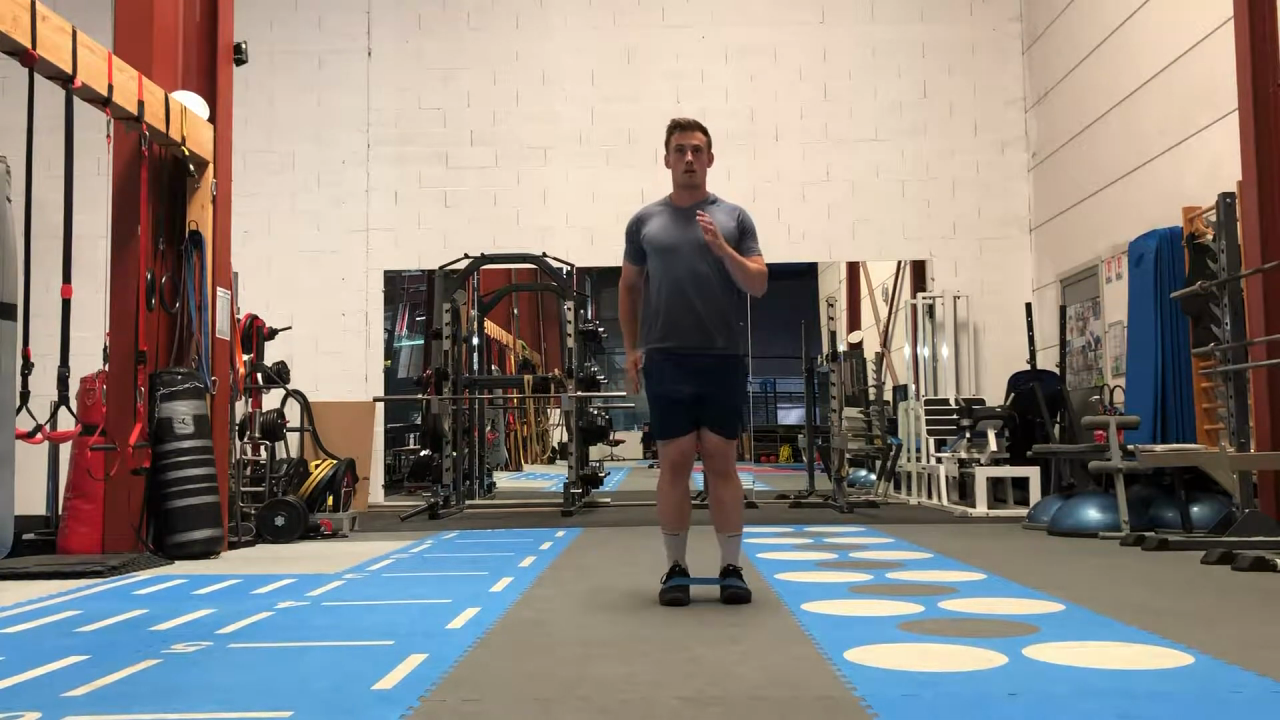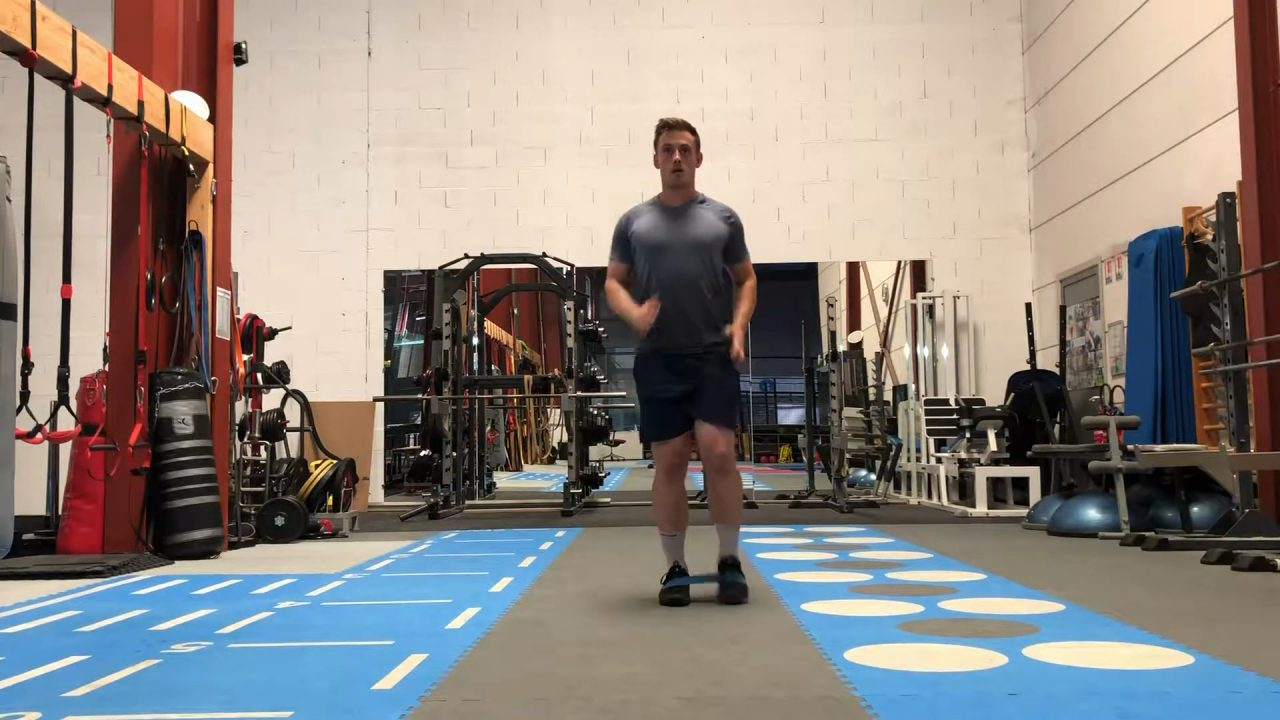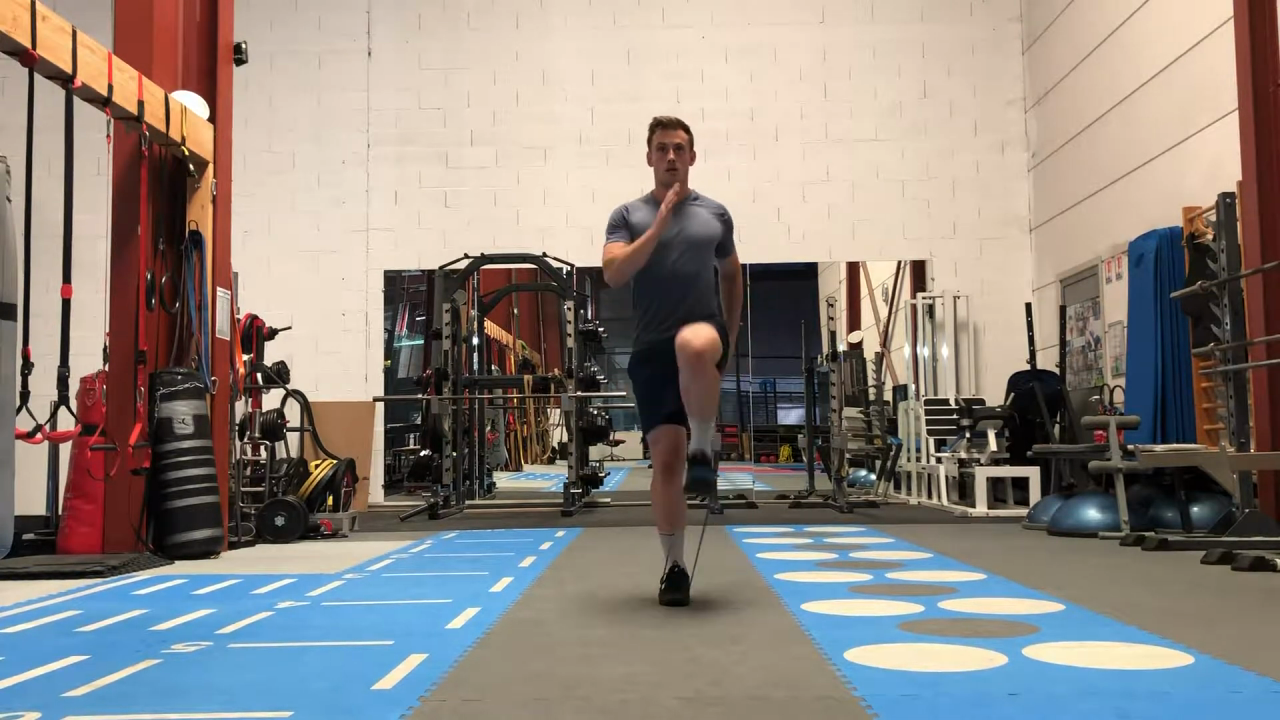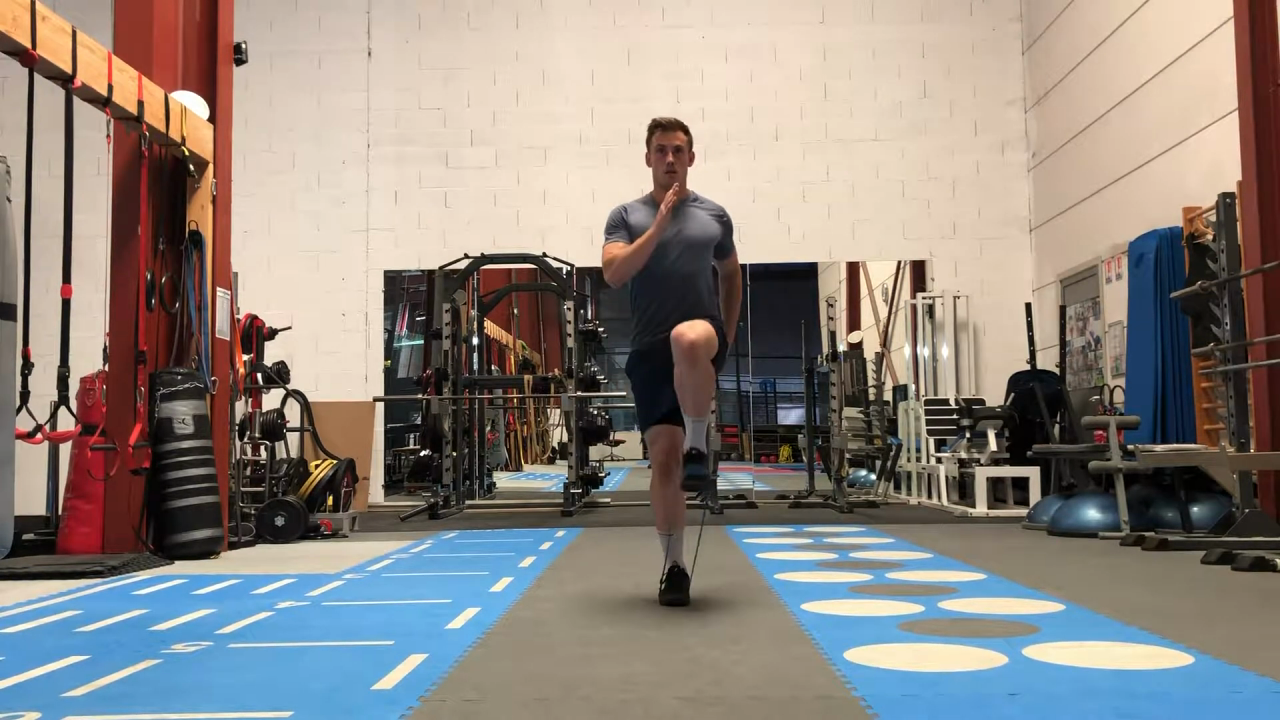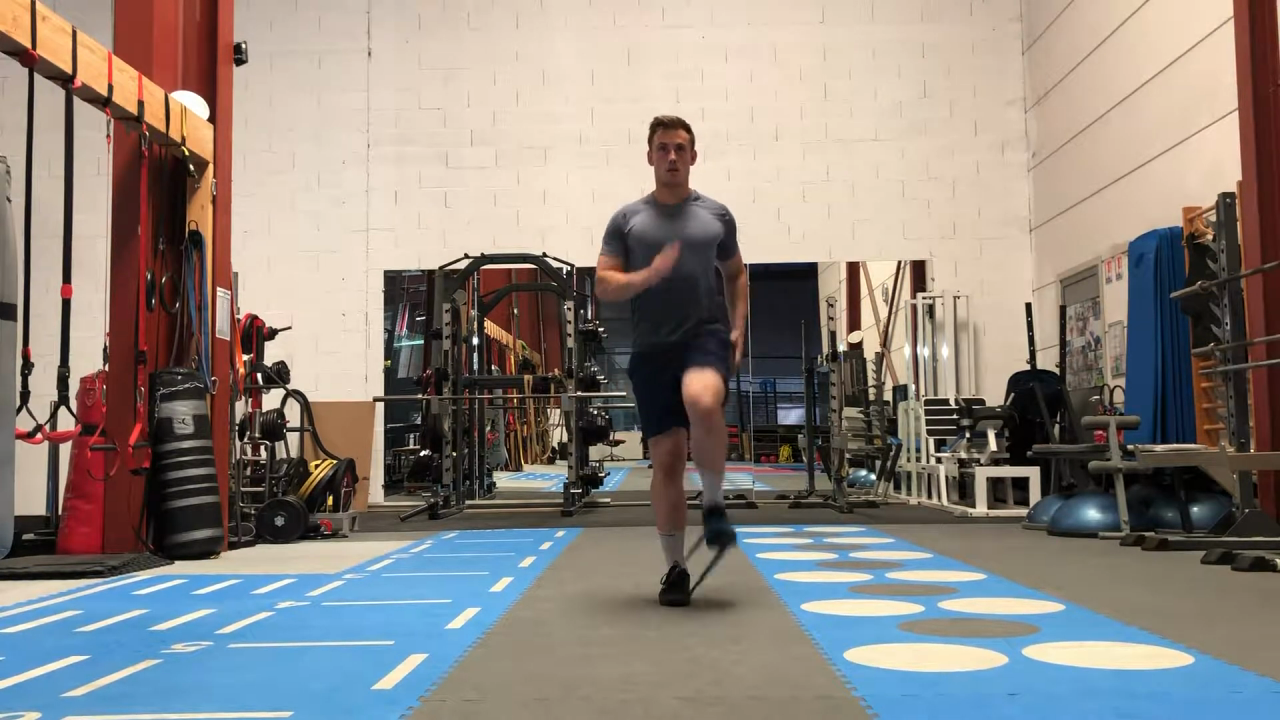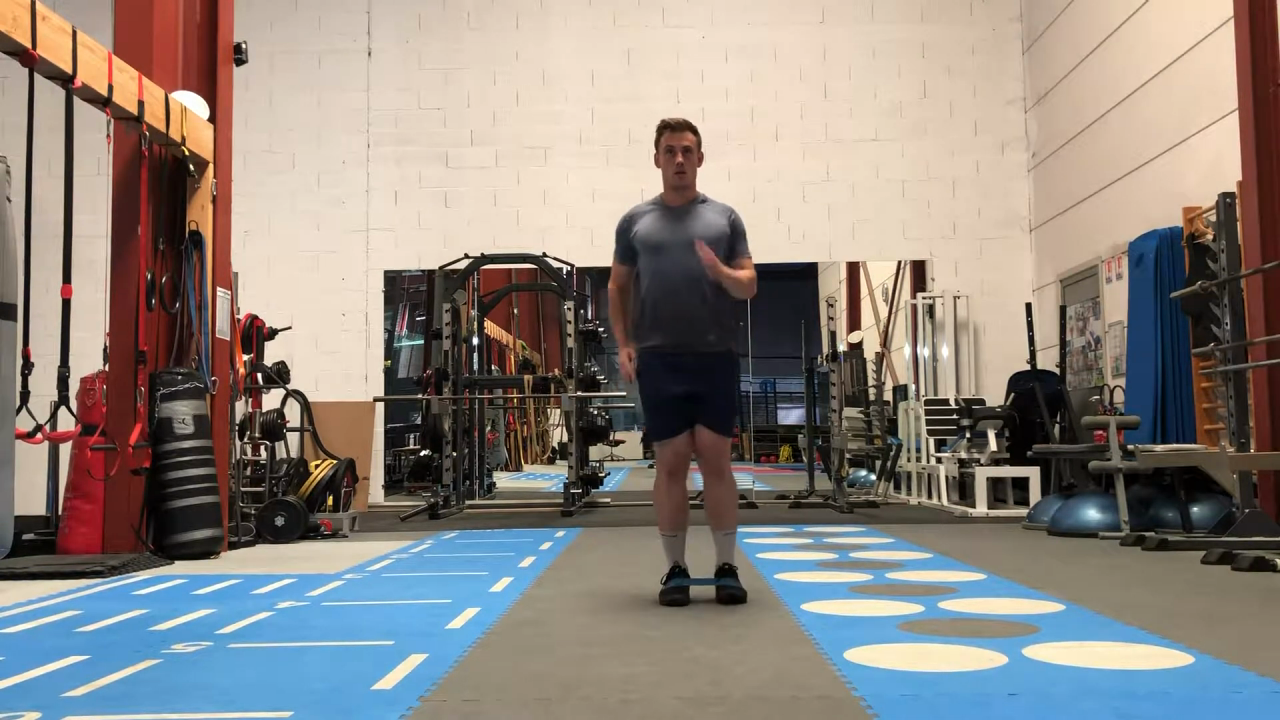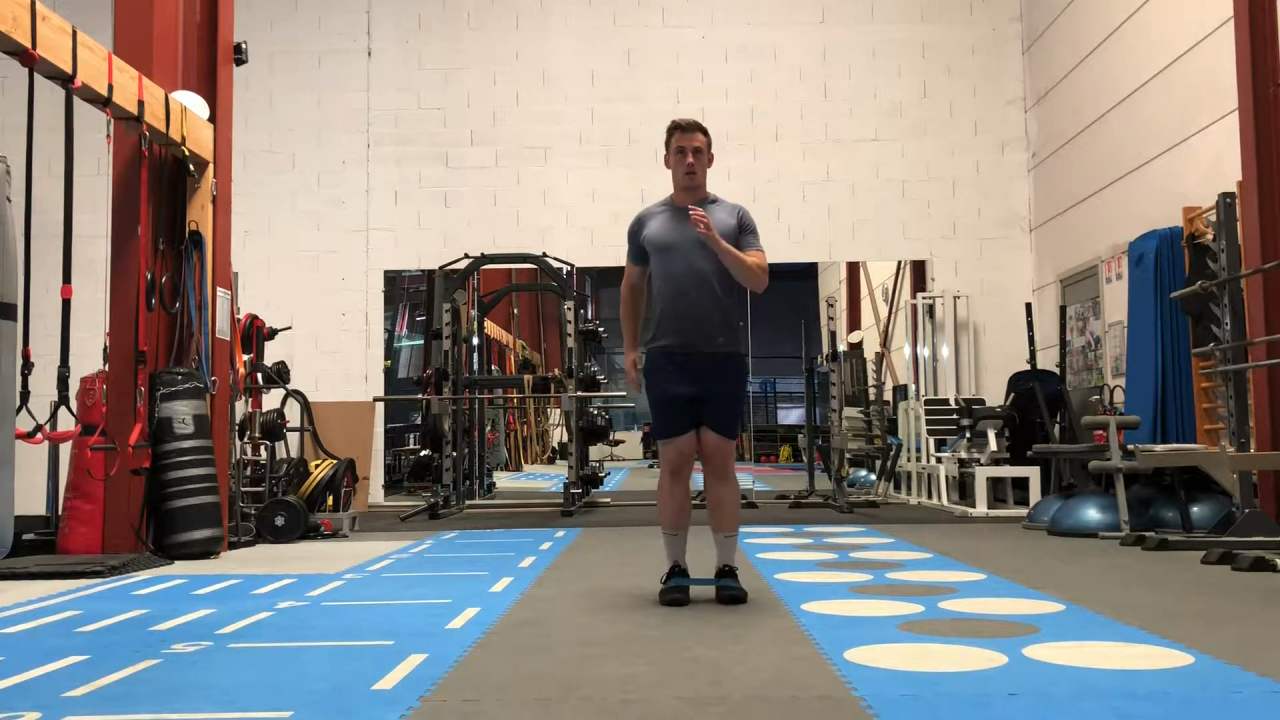
dt=0.3s
person 1, frame 1
left shoulder: (734, 217)
right shoulder: (644, 221)
left elbow: (758, 282)
right elbow: (629, 287)
left wrist: (724, 249)
right wrist: (631, 348)
left hip: (722, 358)
right hip: (666, 360)
left knee: (721, 461)
right knee: (674, 461)
left ankle: (730, 568)
right ankle: (676, 569)
person 1, frame 2
left shoulder: (723, 217)
right shoulder: (633, 221)
left elbow: (746, 278)
right elbow: (613, 282)
left wrist: (739, 325)
right wrist: (632, 312)
left hip: (712, 355)
right hip: (657, 360)
left knee: (719, 455)
right knee: (669, 463)
left ankle: (729, 561)
right ankle: (675, 568)
person 1, frame 3
left shoulder: (715, 213)
right shoulder: (628, 214)
left elbow: (732, 275)
right elbow: (613, 273)
left wrist: (730, 335)
right wrist: (659, 224)
left hip: (703, 339)
right hip: (652, 349)
left knee: (693, 343)
right knee: (665, 459)
left ankle: (701, 450)
right ankle: (674, 568)
person 1, frame 4
left shoulder: (714, 215)
right shoulder: (626, 214)
left elbow: (730, 275)
right elbow: (613, 273)
left wrist: (727, 335)
right wrist: (659, 224)
left hip: (700, 337)
right hip: (649, 349)
left knee: (689, 339)
right knee: (662, 457)
left ankle: (696, 448)
right ankle: (674, 567)
person 1, frame 5
left shoulder: (717, 214)
right shoulder: (627, 218)
left elbow: (737, 273)
right elbow: (603, 279)
left wrist: (738, 327)
right wrist: (646, 277)
left hip: (707, 339)
right hip: (652, 352)
left knee: (703, 400)
right knee: (667, 460)
left ankle: (714, 502)
right ankle: (674, 567)
person 1, frame 6
left shoulder: (724, 217)
right shoulder: (635, 221)
left elbow: (749, 279)
right elbow: (618, 286)
left wrist: (723, 274)
right wrist: (624, 345)
left hip: (715, 356)
right hip: (659, 361)
left knee: (715, 461)
right knee: (671, 463)
left ankle: (726, 567)
right ankle: (675, 568)
person 1, frame 7
left shoulder: (734, 216)
right shoulder: (646, 222)
left elbow: (758, 278)
right elbow: (632, 288)
left wrist: (717, 242)
right wrist: (630, 349)
left hip: (723, 356)
right hip: (666, 358)
left knee: (719, 461)
right knee: (675, 462)
left ankle: (726, 568)
right ankle: (675, 568)
